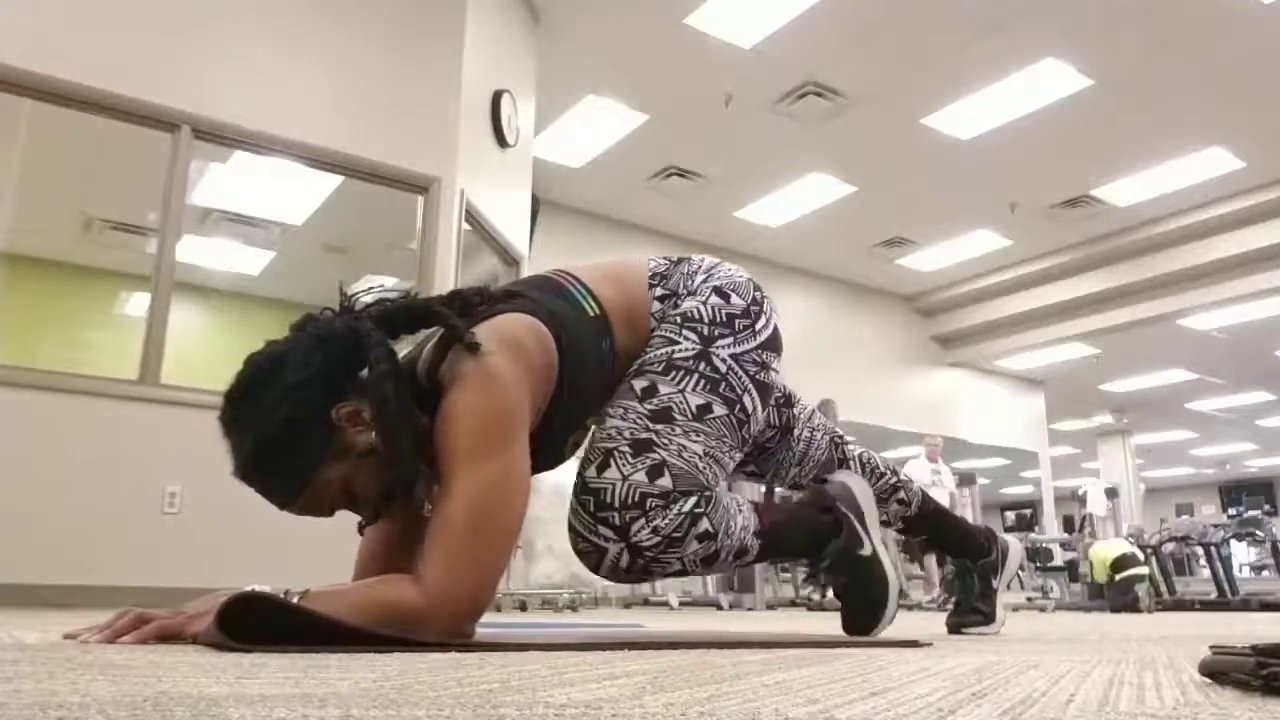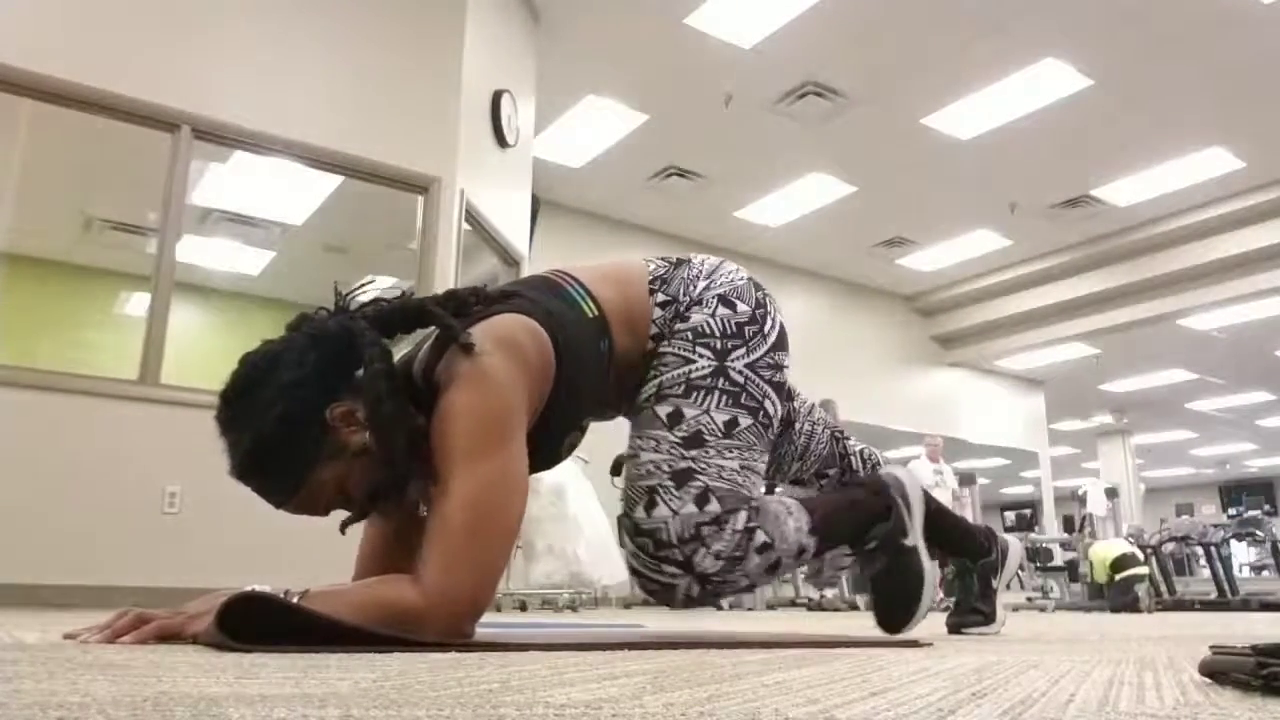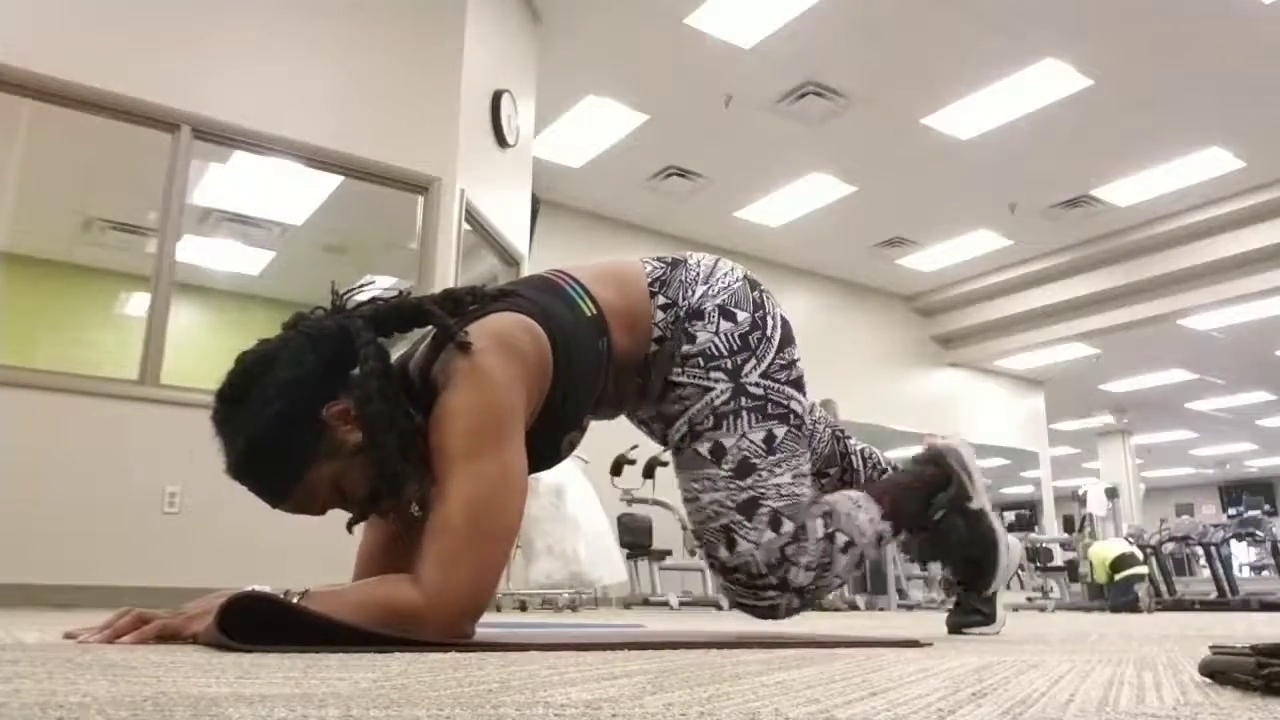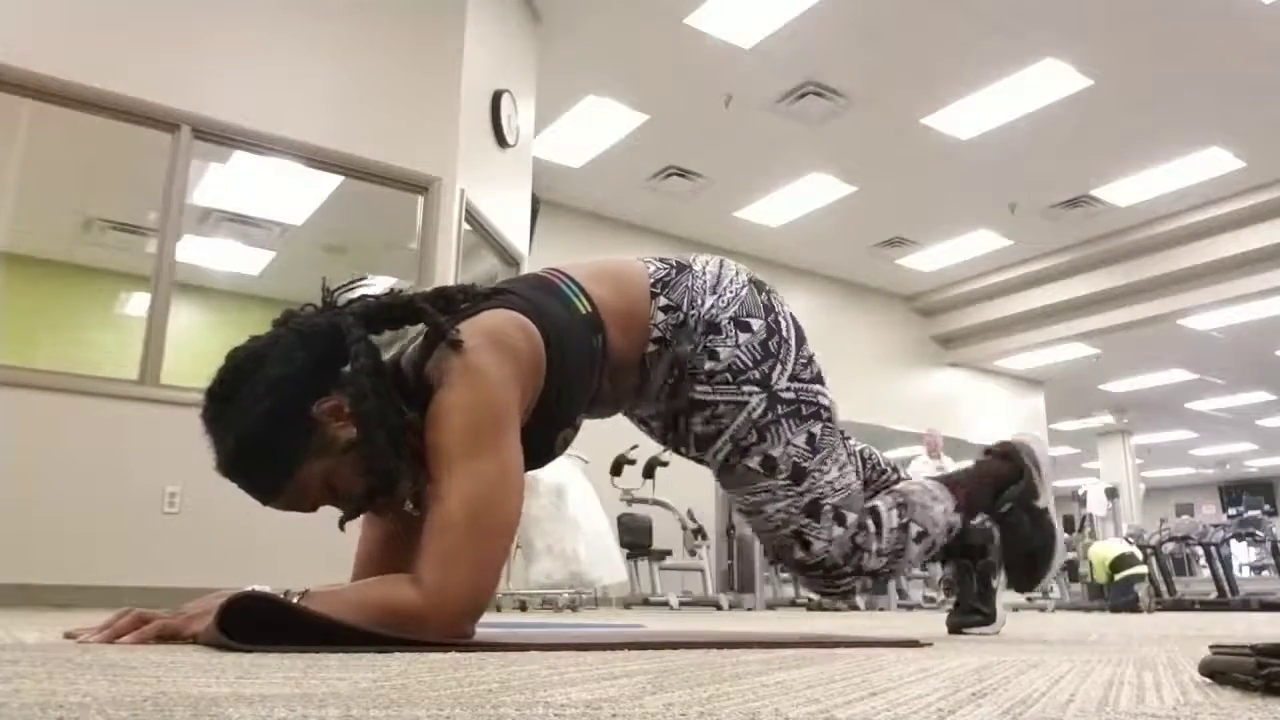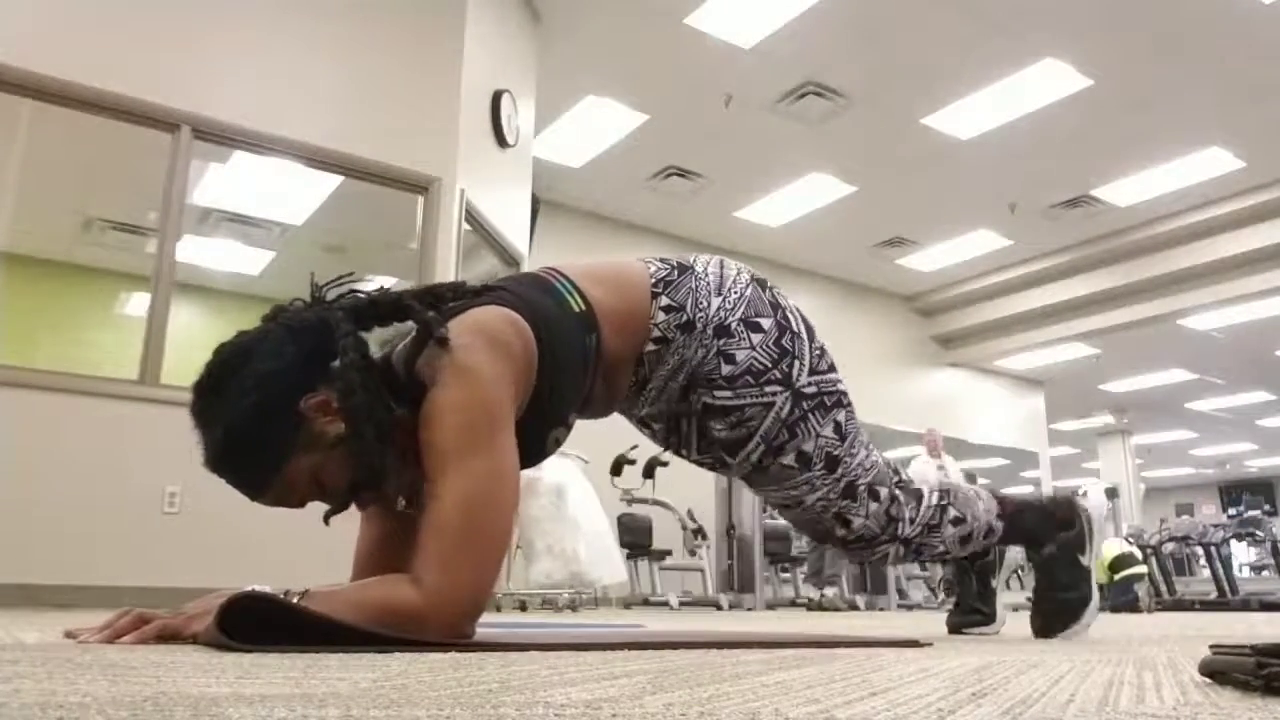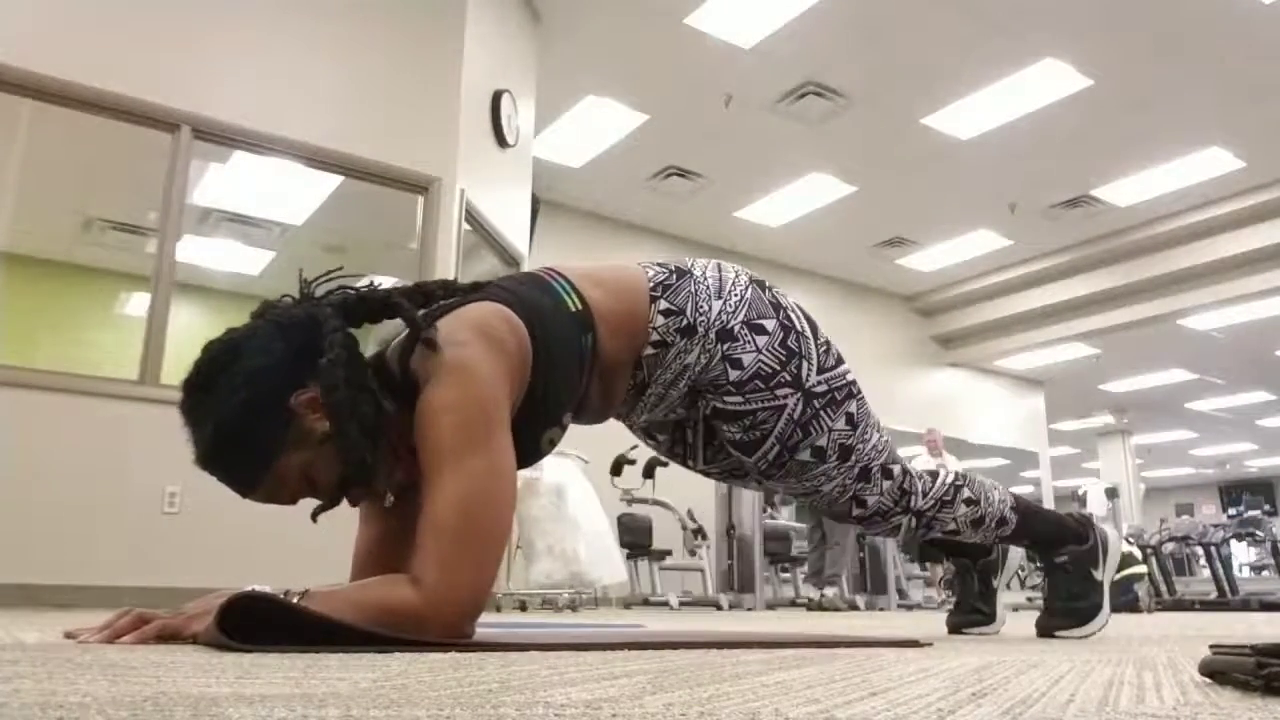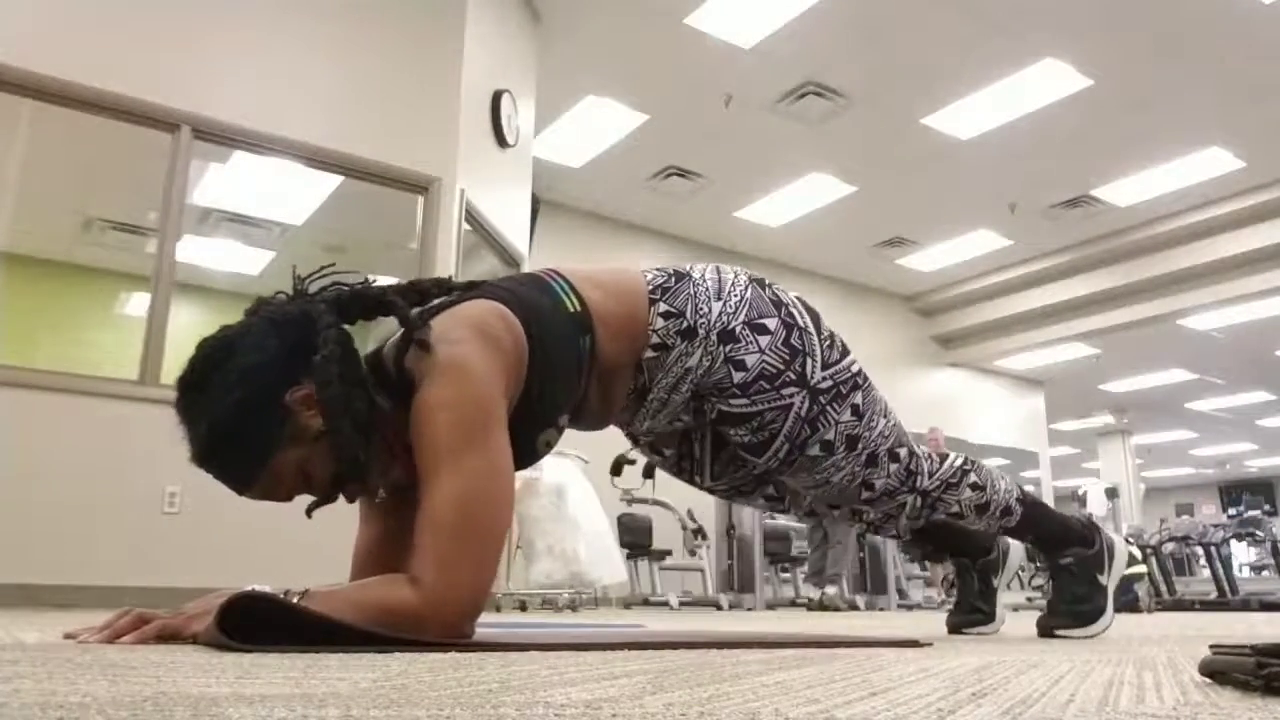
dt=0.1s
person 1, frame 1
left shoulder: (480, 384)
right shoulder: (408, 409)
left elbow: (443, 606)
right elbow: (379, 587)
left hip: (706, 310)
right hip: (663, 365)
left knee: (628, 521)
right knee: (824, 473)
left ankle: (836, 522)
right ankle: (980, 548)
person 1, frame 2
left shoulder: (477, 384)
right shoulder: (406, 411)
left elbow: (443, 607)
right elbow: (380, 590)
left hip: (710, 313)
right hip: (661, 360)
left knee: (678, 545)
right knee: (825, 466)
left ankle: (870, 513)
right ankle: (980, 548)
person 1, frame 3
left shoulder: (474, 382)
right shoulder: (401, 406)
left elbow: (444, 607)
right elbow: (378, 586)
left hip: (712, 319)
right hip: (657, 369)
left knee: (773, 565)
right knee: (817, 475)
left ankle: (937, 484)
right ankle: (969, 545)
person 1, frame 4
left shoulder: (467, 379)
right shoulder: (397, 404)
left elbow: (443, 606)
right elbow: (379, 589)
left hip: (718, 321)
right hip: (664, 379)
left knee: (833, 544)
right knee: (827, 479)
left ankle: (1000, 477)
right ankle: (976, 548)
person 1, frame 5
left shoulder: (460, 375)
right shoulder: (393, 401)
left elbow: (444, 604)
right elbow: (385, 583)
left hip: (726, 332)
right hip: (666, 383)
left knee: (866, 509)
right knee: (834, 500)
left ankle: (1054, 524)
right ankle: (979, 557)
person 1, frame 6
left shoulder: (453, 373)
right shoulder: (388, 401)
left elbow: (443, 603)
right elbow: (385, 587)
left hip: (729, 336)
right hip: (669, 393)
left knee: (878, 490)
right knee: (858, 489)
left ankle: (1067, 535)
right ankle: (979, 557)
person 1, frame 7
left shoulder: (450, 373)
right shoulder: (390, 405)
left elbow: (443, 604)
right elbow: (381, 585)
right wrist: (240, 608)
left hip: (735, 341)
right hip: (670, 405)
left knee: (899, 475)
right knee: (827, 495)
left ankle: (1081, 544)
right ankle: (977, 553)
